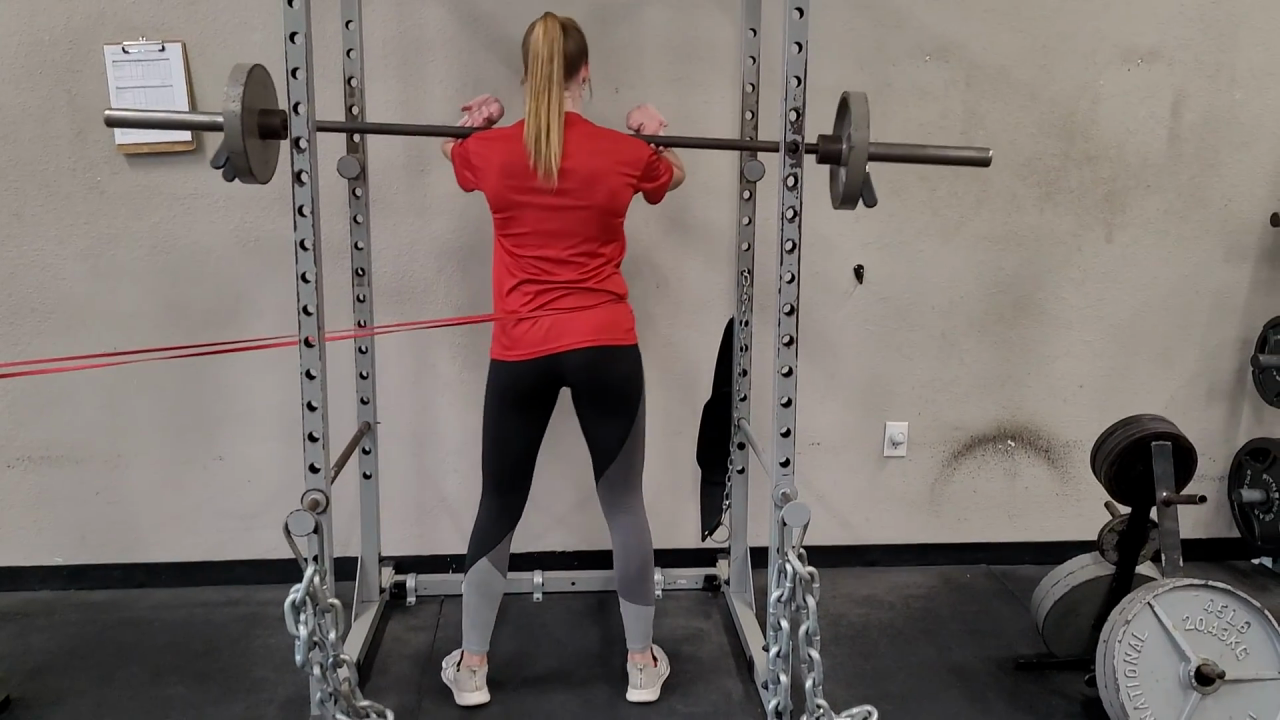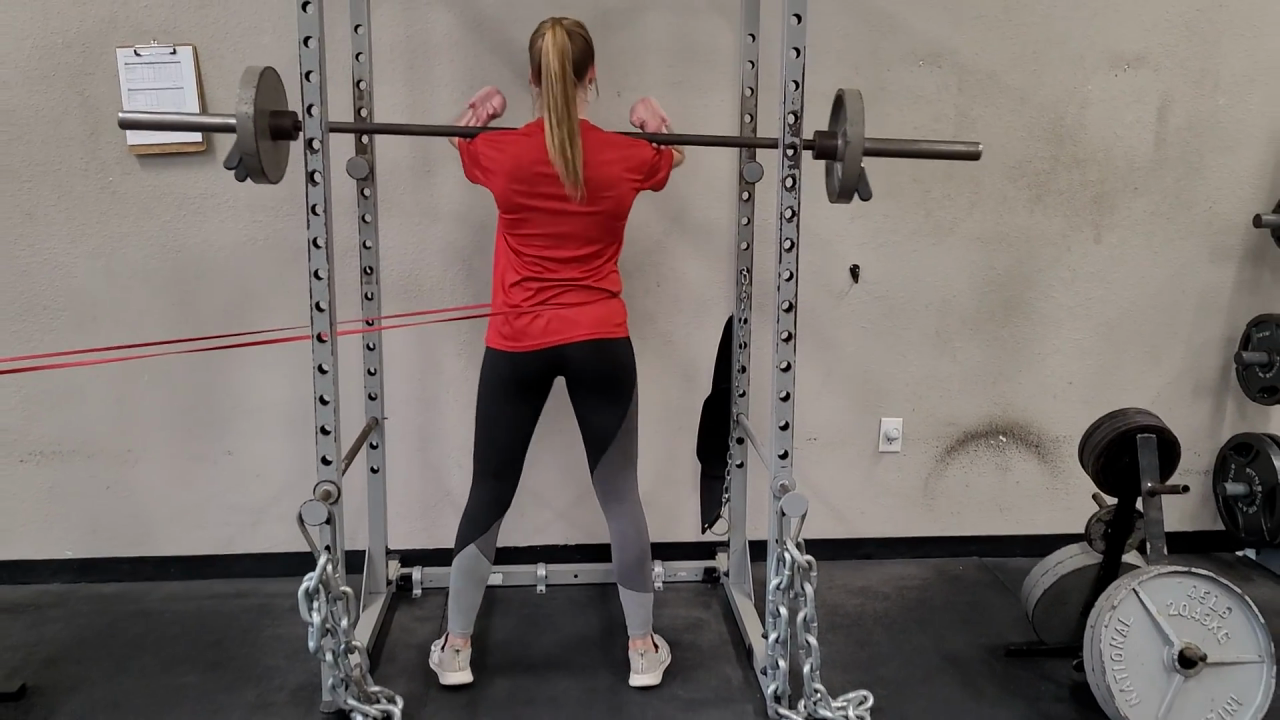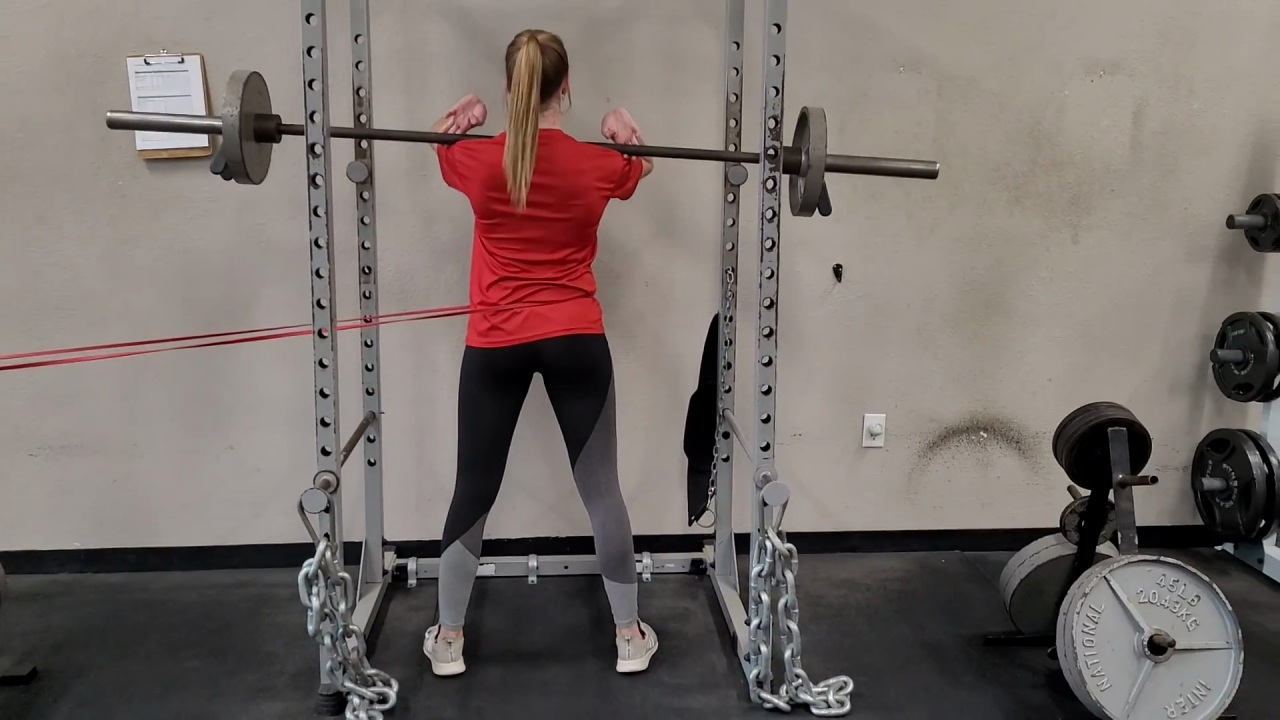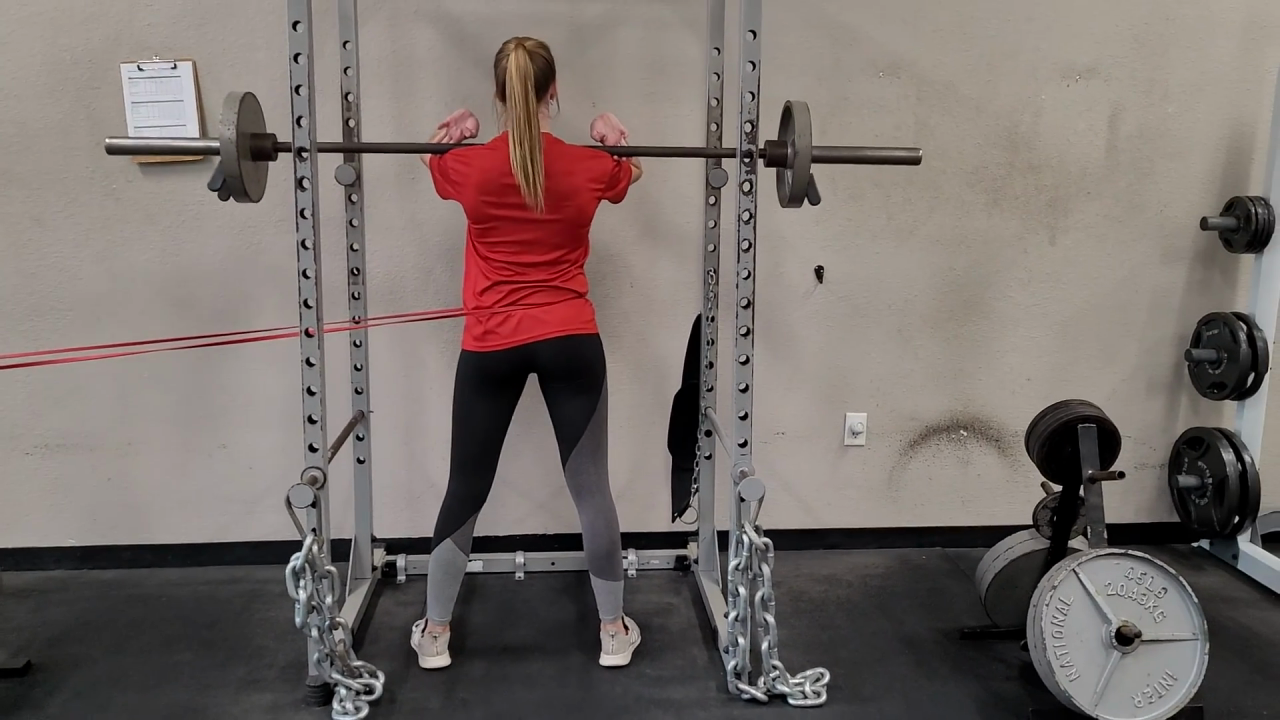
dt=0.5s
person 1, frame 1
left shoulder: (490, 151)
right shoulder: (625, 154)
left elbow: (457, 156)
right elbow: (672, 177)
left wrist: (473, 127)
left hip: (521, 354)
right hip: (606, 349)
left knee: (499, 507)
right knee: (624, 504)
left ankle: (472, 665)
right ankle: (641, 664)
person 1, frame 2
left shoulder: (500, 152)
right shoulder: (628, 156)
left elbow: (463, 143)
right elbow: (671, 159)
left wrist: (482, 116)
right wrist: (654, 127)
left hip: (517, 348)
right hip: (601, 345)
left knee: (489, 495)
right knee: (619, 495)
left ankle: (455, 648)
right ankle: (642, 648)
person 1, frame 3
left shoulder: (476, 161)
right shoulder: (600, 165)
left elbow: (441, 143)
right elbow: (640, 166)
left wrist: (463, 121)
left hip: (495, 346)
right hip: (577, 342)
left knee: (473, 492)
right knee: (601, 489)
left ankle: (447, 639)
right ankle: (630, 635)
person 1, frame 4
left shoulder: (468, 167)
right shoulder: (591, 167)
left elbow: (433, 160)
right elbow: (630, 172)
left wrist: (454, 134)
left hip: (491, 348)
right hip: (572, 343)
left knee: (466, 490)
right knee: (591, 487)
left ankle: (434, 633)
right ankle: (614, 631)
